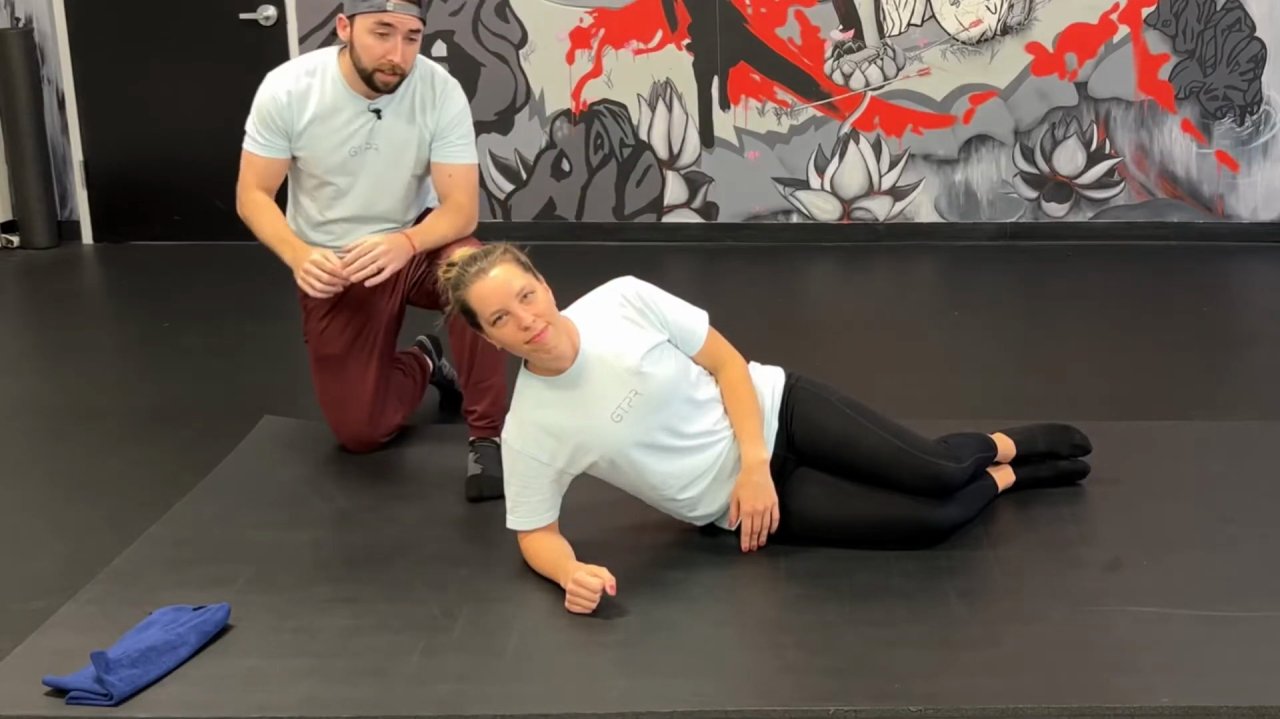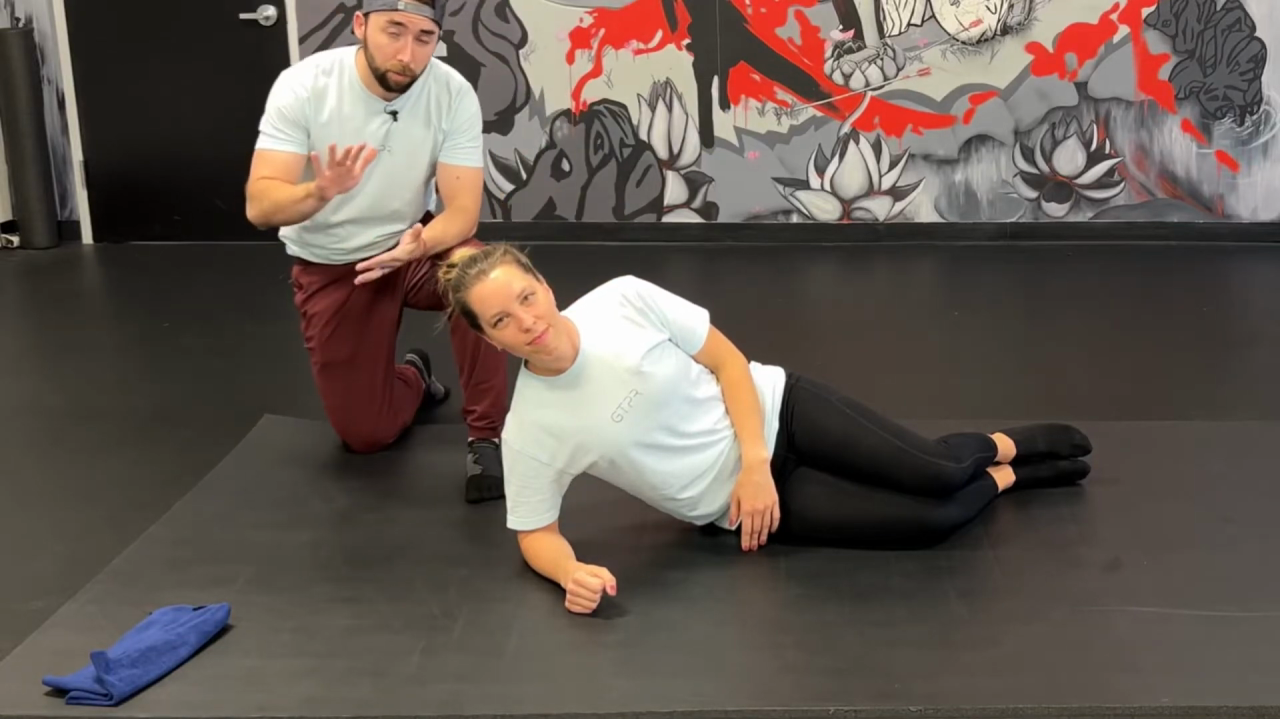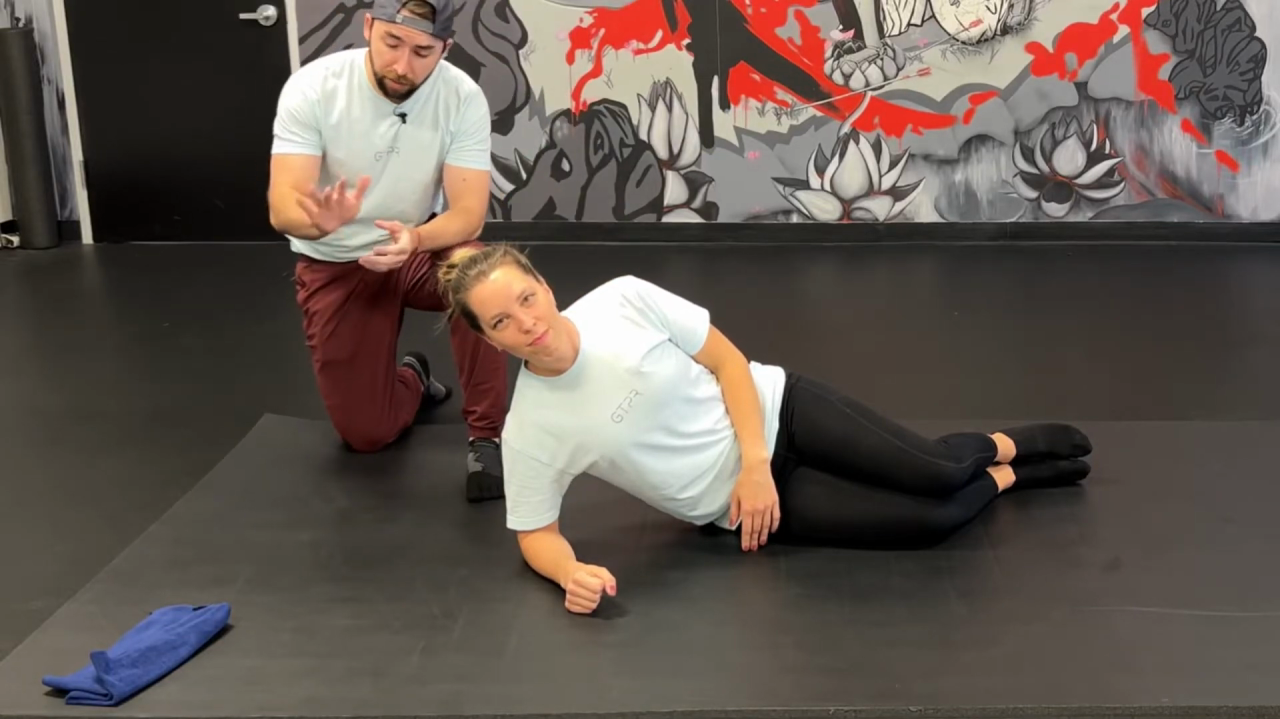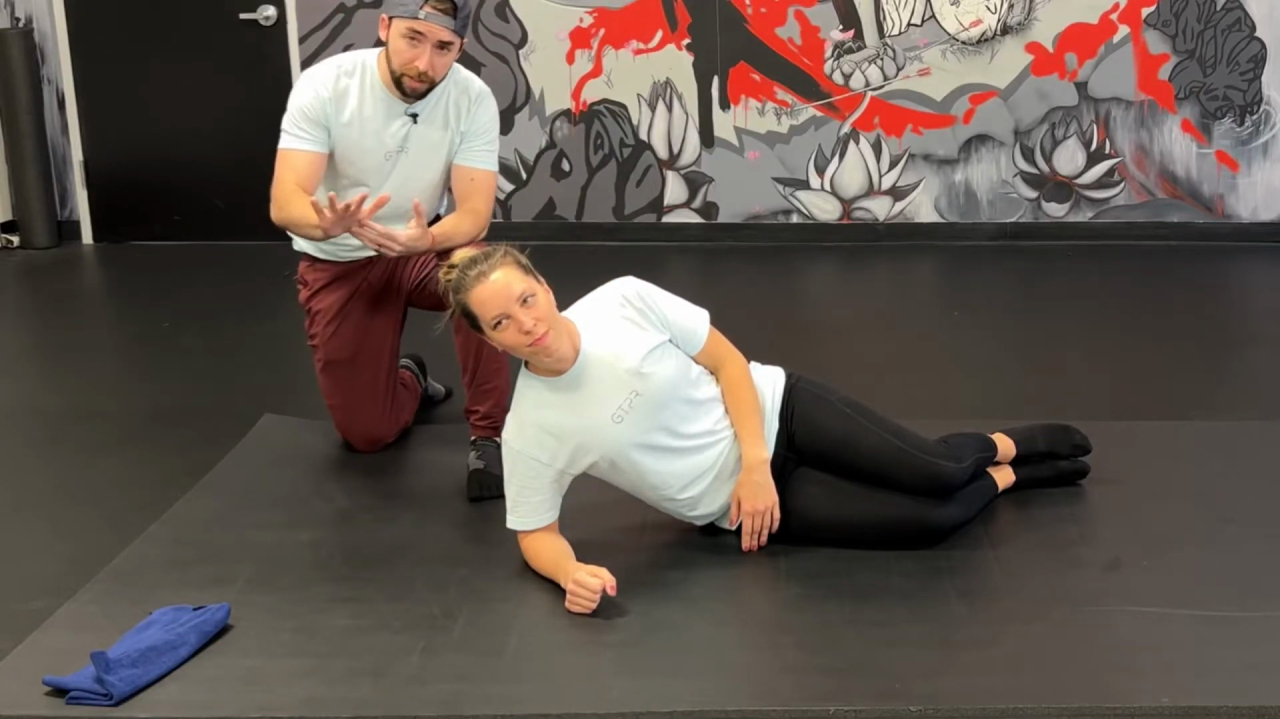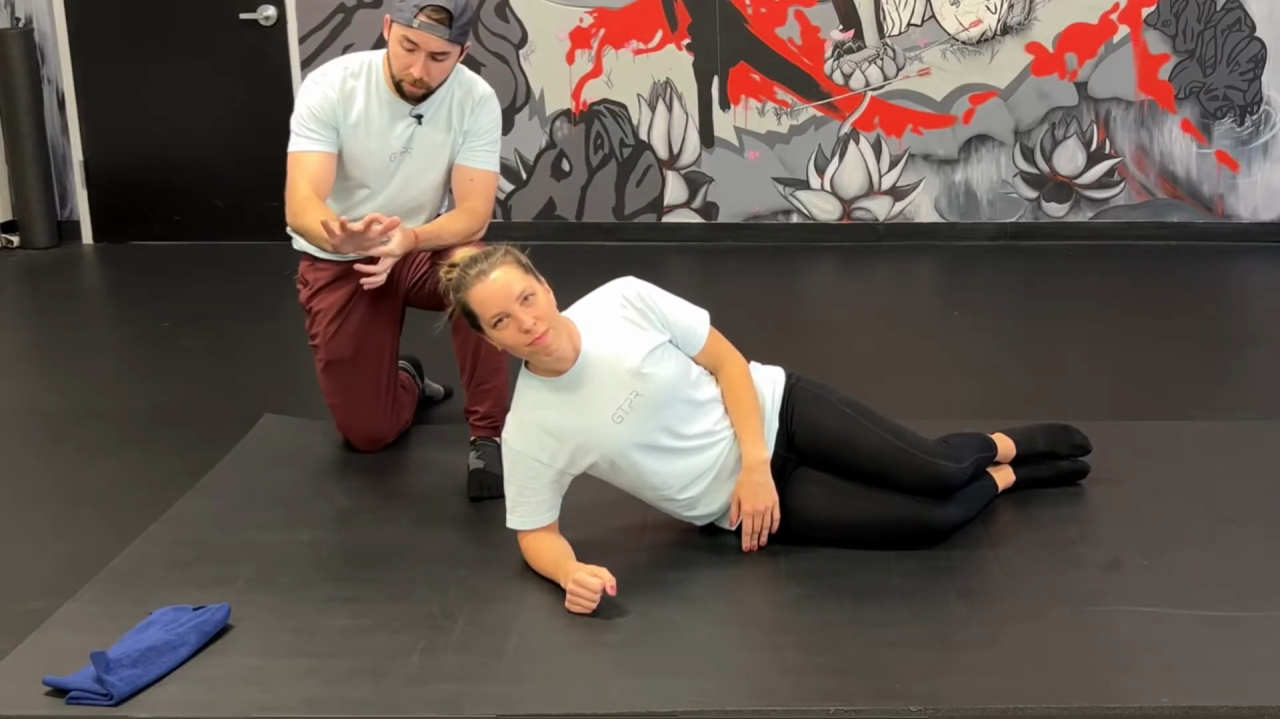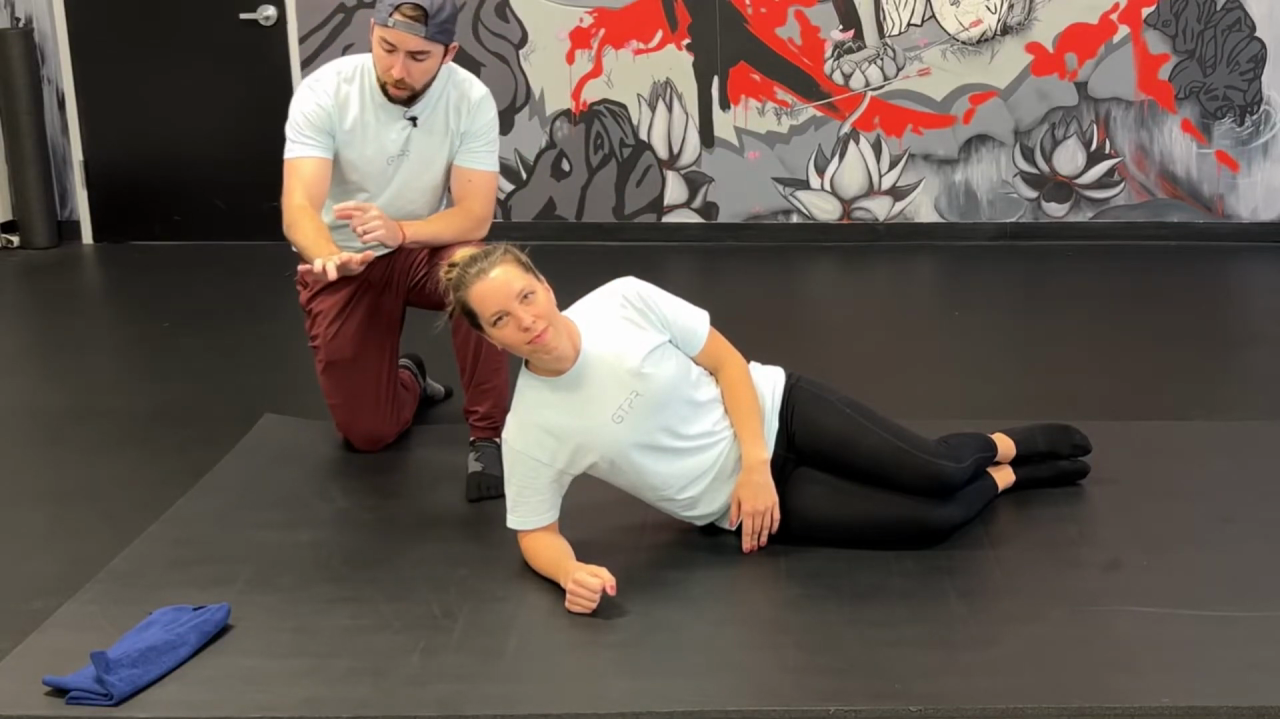
dt=0.5s
person 1, frame 1
left shoulder: (623, 298)
right shoulder: (528, 431)
left elbow: (728, 364)
right elbow: (535, 534)
left wrist: (754, 462)
right wrist: (570, 574)
left hip: (771, 411)
right hip: (729, 499)
left knee: (936, 474)
right knee: (931, 523)
left ankle: (1006, 445)
right ankle: (1004, 479)
person 1, frame 2
left shoulder: (624, 298)
right shoulder: (529, 430)
left elbow: (730, 361)
right elbow: (535, 533)
left wrist: (755, 462)
right wrist: (570, 572)
left hip: (773, 409)
right hip: (727, 497)
left knee: (935, 473)
right knee: (930, 522)
left ankle: (1005, 446)
right ankle: (1004, 478)
person 1, frame 3
left shoulder: (624, 298)
right shoulder: (529, 431)
left elbow: (729, 361)
right elbow: (536, 533)
left wrist: (755, 462)
right wrist: (569, 573)
left hip: (773, 408)
right hip: (730, 500)
left knee: (936, 470)
right knee: (930, 522)
left ankle: (1007, 444)
right ankle: (1004, 478)
person 1, frame 4
left shoulder: (624, 299)
right shoulder: (529, 431)
left elbow: (729, 362)
right elbow: (535, 534)
left wrist: (756, 463)
right wrist: (570, 573)
left hip: (773, 410)
right hip: (727, 500)
left knee: (936, 473)
right knee: (931, 522)
left ankle: (1006, 446)
right ankle: (1003, 478)
person 1, frame 5
left shoulder: (625, 299)
right shoulder: (528, 431)
left elbow: (729, 362)
right elbow: (536, 533)
left wrist: (755, 462)
right wrist: (571, 573)
left hip: (772, 409)
right hip: (729, 497)
left knee: (936, 471)
right knee: (929, 522)
left ankle: (1007, 444)
right ankle: (1005, 479)
person 1, frame 6
left shoulder: (624, 299)
right shoulder: (528, 431)
left elbow: (728, 363)
right elbow: (535, 534)
left wrist: (755, 463)
right wrist: (571, 573)
left hip: (772, 410)
right hip: (727, 501)
left knee: (936, 475)
right knee: (931, 522)
left ankle: (1006, 445)
right ankle: (1004, 479)
person 2, frame 1
left shoulder: (442, 93)
right shoulder: (286, 90)
left elbow: (462, 208)
right elbow: (253, 193)
left wrist: (405, 244)
right wrist: (297, 253)
left hip: (414, 240)
right hip: (331, 265)
right knee: (360, 434)
left ankle: (487, 436)
right ankle: (421, 363)
person 2, frame 2
left shoulder: (454, 95)
right shoulder: (302, 86)
left elbow: (463, 210)
right elbow: (260, 205)
left wrist: (417, 244)
right wrist: (321, 192)
left hip: (413, 244)
right hip: (328, 268)
right knee: (365, 435)
left ankle: (486, 436)
right ankle: (413, 379)
person 2, frame 3
left shoulder: (463, 98)
right shoulder: (312, 87)
left elbow: (468, 213)
right elbow: (281, 206)
left wrist: (414, 241)
right wrist: (320, 219)
left hip: (419, 246)
right hip: (333, 265)
right knee: (366, 434)
left ankle: (487, 436)
right ankle: (413, 380)
person 2, frame 4
left shoulder: (474, 99)
right shoulder: (323, 85)
left elbow: (476, 213)
right elbow: (284, 202)
left wrist: (425, 240)
right wrist: (328, 224)
left hip: (422, 247)
right hip: (337, 265)
right knee: (366, 434)
left ankle: (489, 434)
right ankle: (409, 380)
person 2, frame 5
left shoulder: (477, 100)
right shoulder: (329, 87)
left elbow: (474, 214)
right elbow: (300, 203)
left wrist: (409, 238)
right wrist: (341, 234)
left hip: (423, 247)
right hip: (336, 266)
right knee: (367, 434)
left ankle: (489, 433)
right ankle: (407, 381)
person 2, frame 6
left shoulder: (472, 100)
right shoulder: (323, 92)
left elbow: (475, 216)
right elbow: (298, 207)
left wrist: (398, 231)
right wrist: (329, 257)
left hip: (421, 247)
right hip: (340, 263)
right knee: (368, 434)
left ankle: (488, 434)
right ankle: (408, 379)
